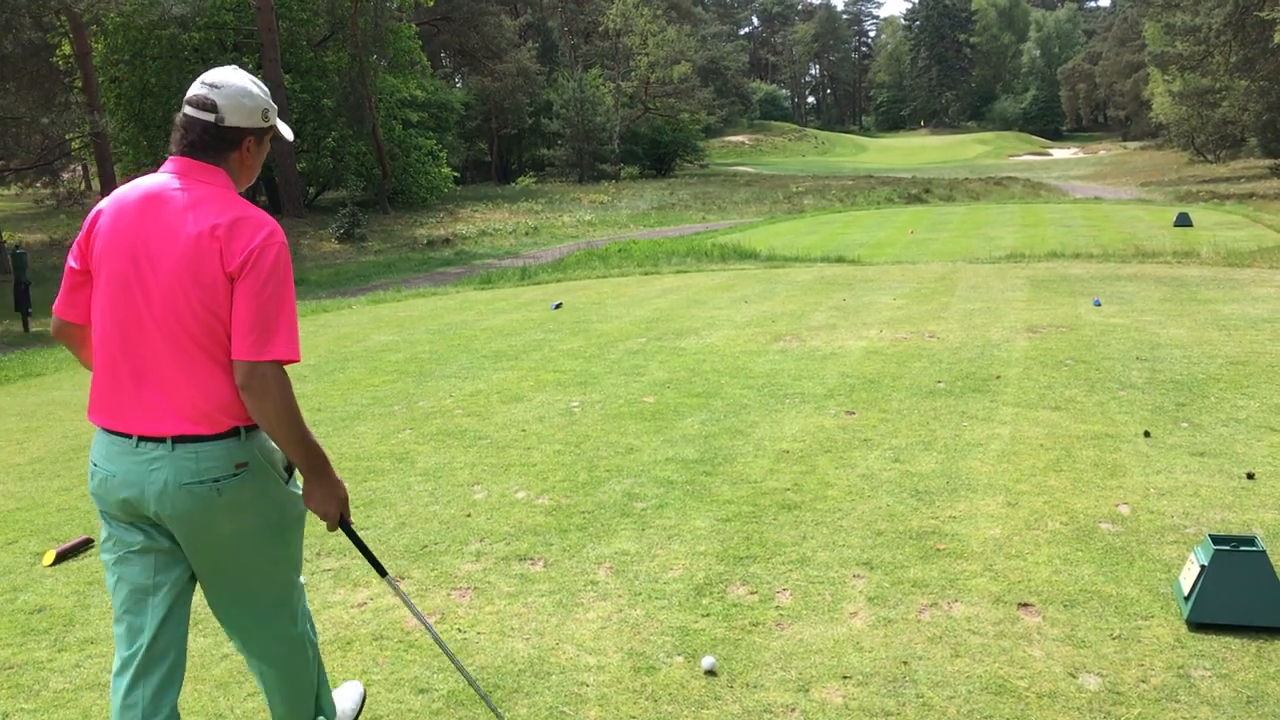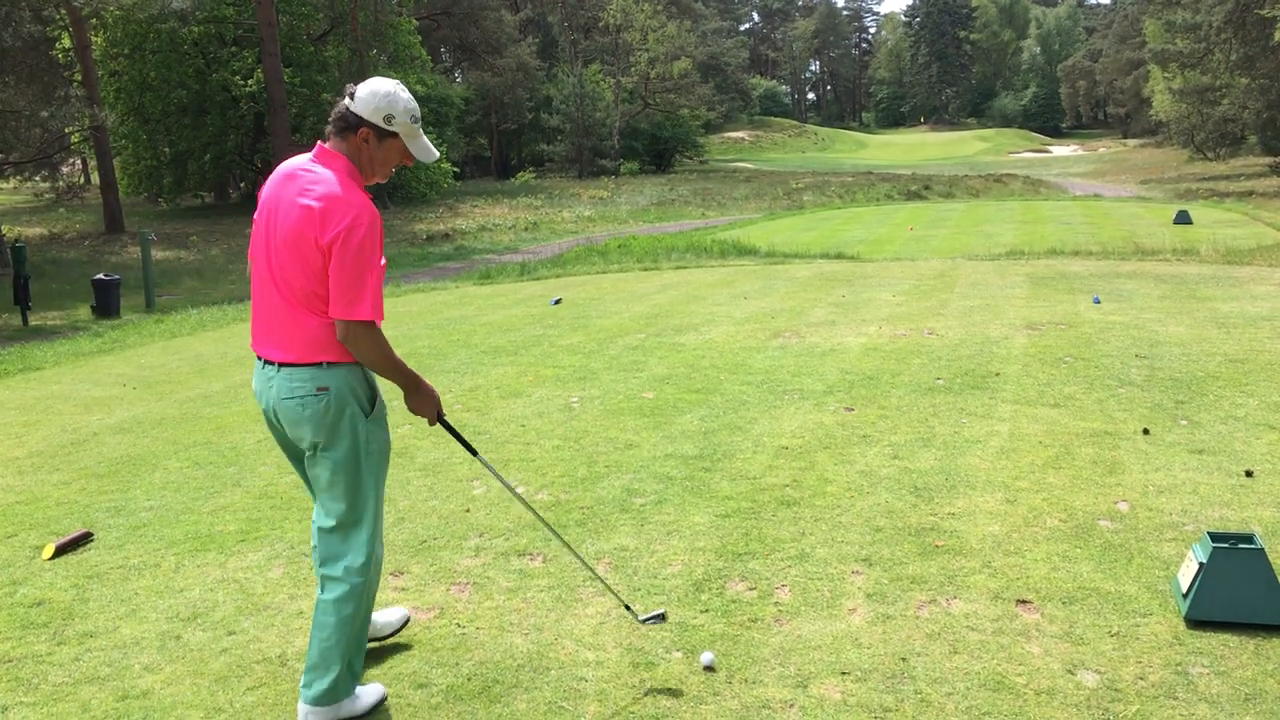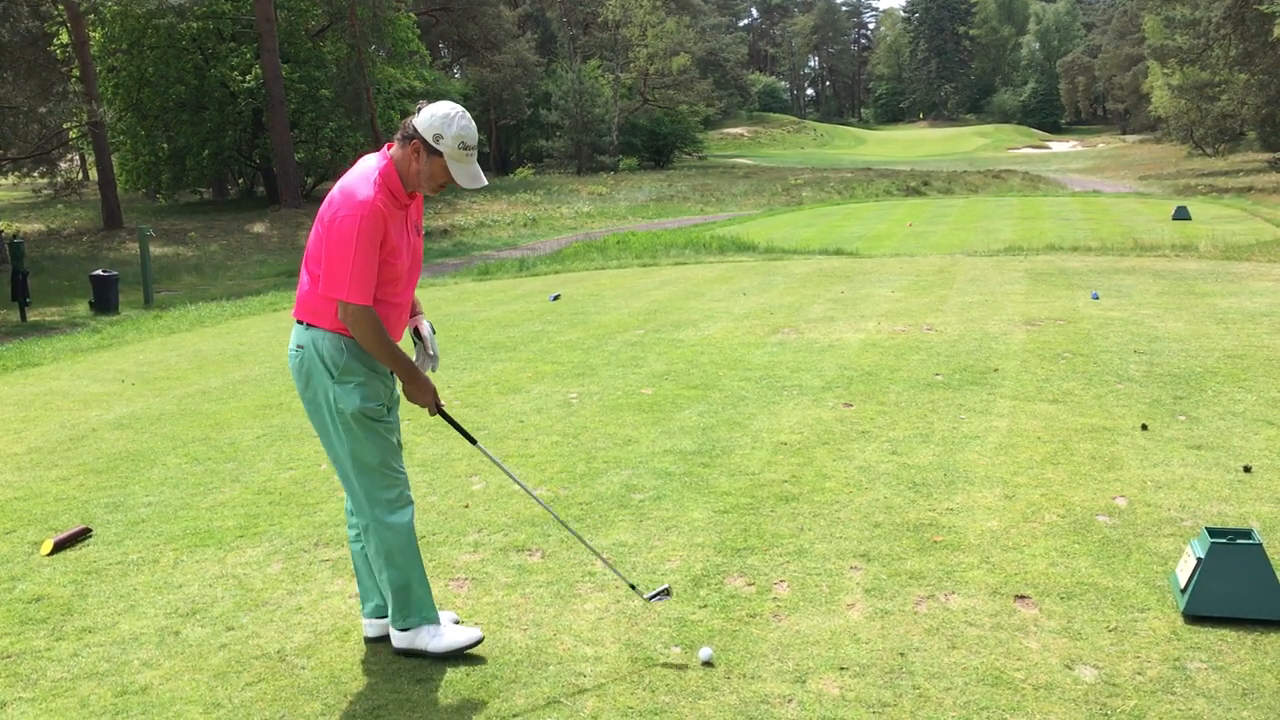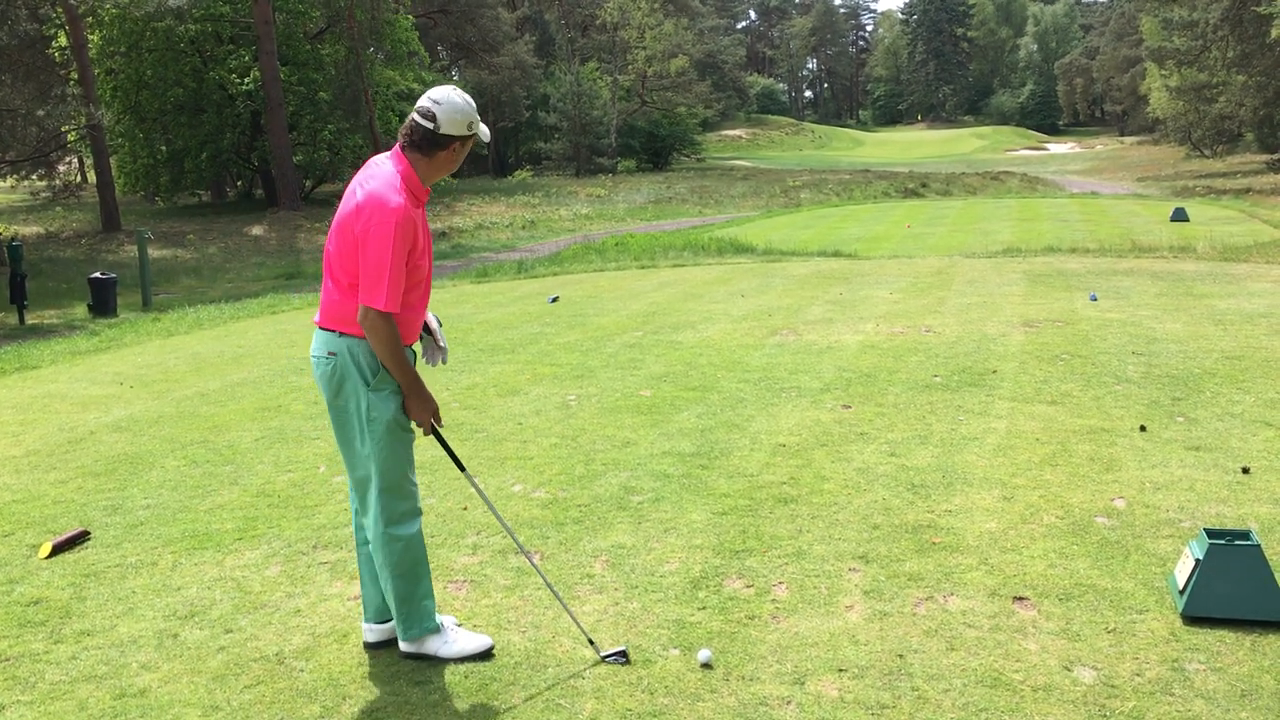
dt=0.7s
person 1, frame 1
left shoulder: (112, 208)
right shoulder: (252, 232)
left elbow: (70, 329)
right elbow: (258, 380)
right wrist: (318, 472)
left hip: (118, 462)
right hip: (217, 467)
left knee: (144, 657)
right knee: (272, 617)
person 1, frame 2
left shoulder: (285, 177)
right shoulder: (352, 211)
left elbow: (268, 273)
right elbow: (354, 333)
right wrist: (412, 384)
left hip: (276, 378)
right hip: (330, 386)
left knee: (336, 515)
right knee: (348, 540)
left ankle: (352, 620)
person 1, frame 3
left shoulder: (405, 188)
right shoulder: (362, 202)
right elbow: (353, 311)
left wrist: (419, 321)
right wrist: (410, 374)
left hip: (362, 353)
right hip: (335, 357)
left knee: (372, 491)
right knee: (383, 493)
left ankle: (383, 612)
right ankle: (412, 623)
person 1, frame 4
left shoulder: (389, 172)
right shoulder: (391, 205)
right elbow: (374, 317)
left wrist: (423, 316)
right wrist: (415, 391)
left hip: (364, 355)
right hip: (361, 361)
left knee: (377, 495)
right knee: (391, 502)
left ankle: (386, 615)
right ankle: (417, 630)
